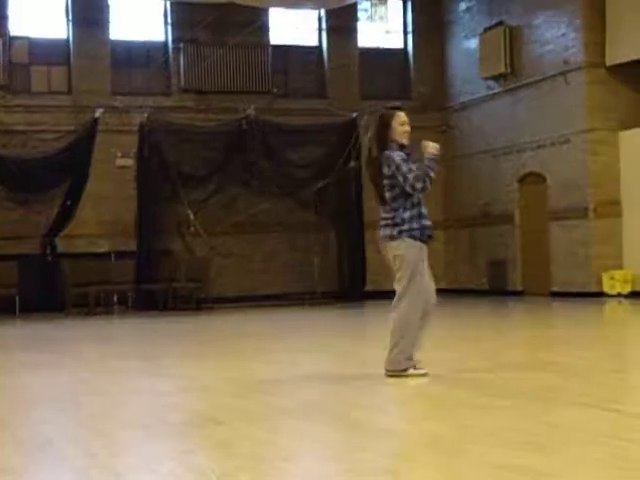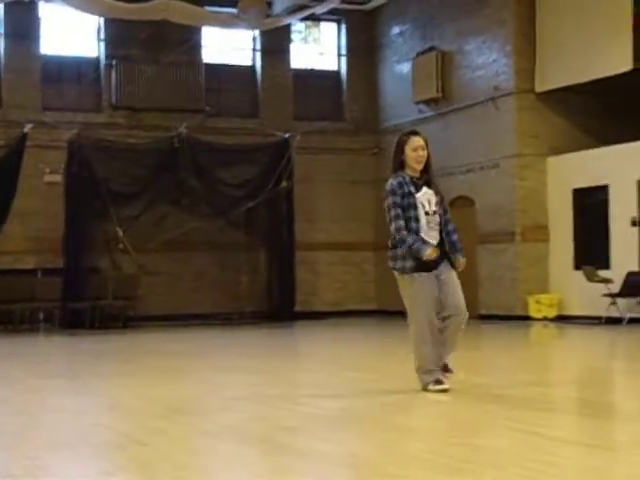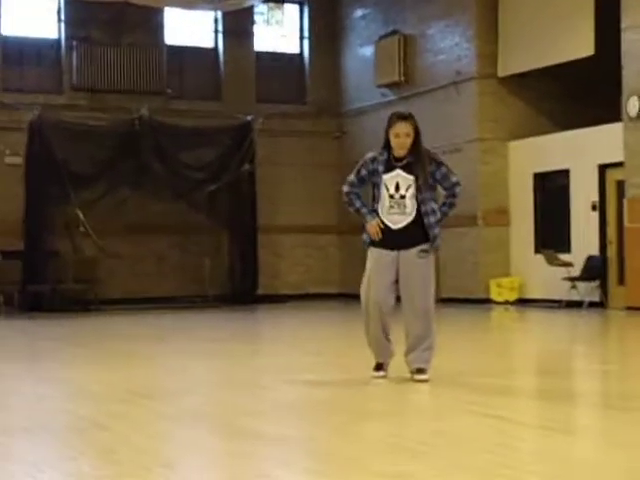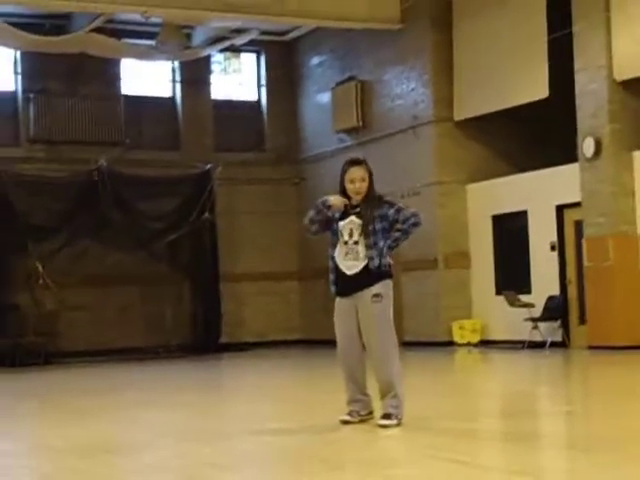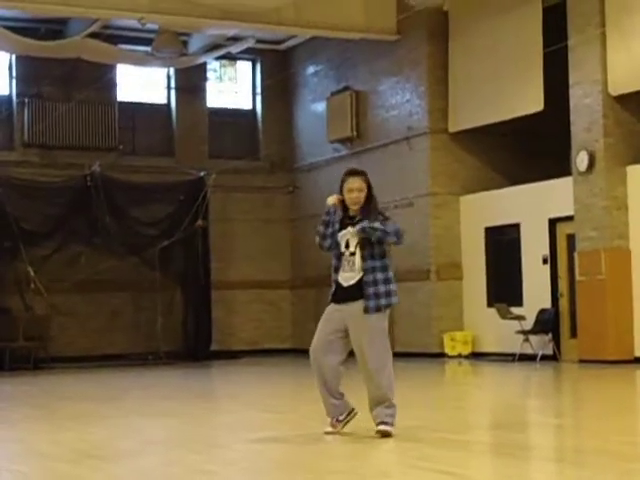
dt=1s
person 1, frame 1
left shoulder: (389, 157)
right shoulder: (394, 158)
left elbow: (411, 179)
right elbow: (419, 184)
left wrist: (413, 151)
right wrist: (430, 157)
left hip: (396, 235)
right hip: (406, 235)
left knee: (424, 295)
right knee: (410, 299)
left ankle: (402, 353)
right ankle: (399, 362)
person 1, frame 2
left shoulder: (429, 183)
right shoulder: (395, 185)
left elbow: (445, 219)
right elbow: (397, 225)
left wrist: (457, 251)
right wrist: (421, 249)
left hip: (441, 260)
right hip: (413, 263)
left knee: (457, 312)
right knee: (423, 322)
left ankle: (438, 356)
right ankle: (428, 375)
person 1, frame 3
left shoulder: (428, 162)
right shoulder: (374, 162)
left elbow: (454, 188)
right elbow: (349, 188)
left wrist: (435, 219)
right wrist: (367, 216)
left hip: (417, 244)
right hip: (381, 243)
left knee: (419, 305)
right knee: (374, 303)
left ankle: (419, 362)
right ankle: (382, 356)
person 1, frame 4
left shoulder: (381, 207)
right shoulder: (337, 212)
left elbow: (412, 219)
right elbow: (311, 226)
left wrist: (388, 246)
right wrist: (324, 203)
left hip: (373, 285)
right hip: (344, 288)
left knee: (381, 348)
right knee: (347, 350)
left ankle: (393, 408)
right ankle: (359, 405)
person 1, frame 5
left shoulder: (376, 218)
right shoulder: (340, 220)
left elbow: (397, 236)
right elbow: (324, 243)
left wrist: (364, 228)
right wrist: (329, 211)
left hip: (370, 299)
right hip: (339, 299)
left knee: (374, 359)
right knee: (320, 353)
left ankle: (385, 416)
right ankle: (339, 411)
